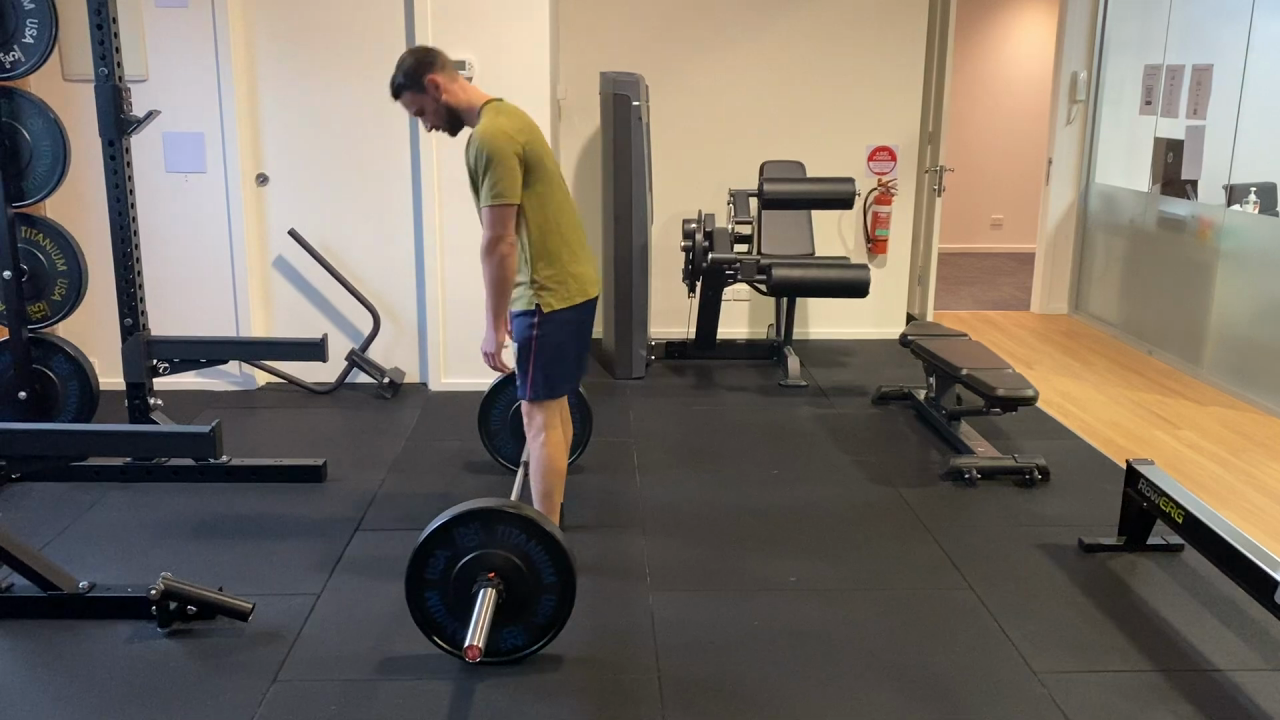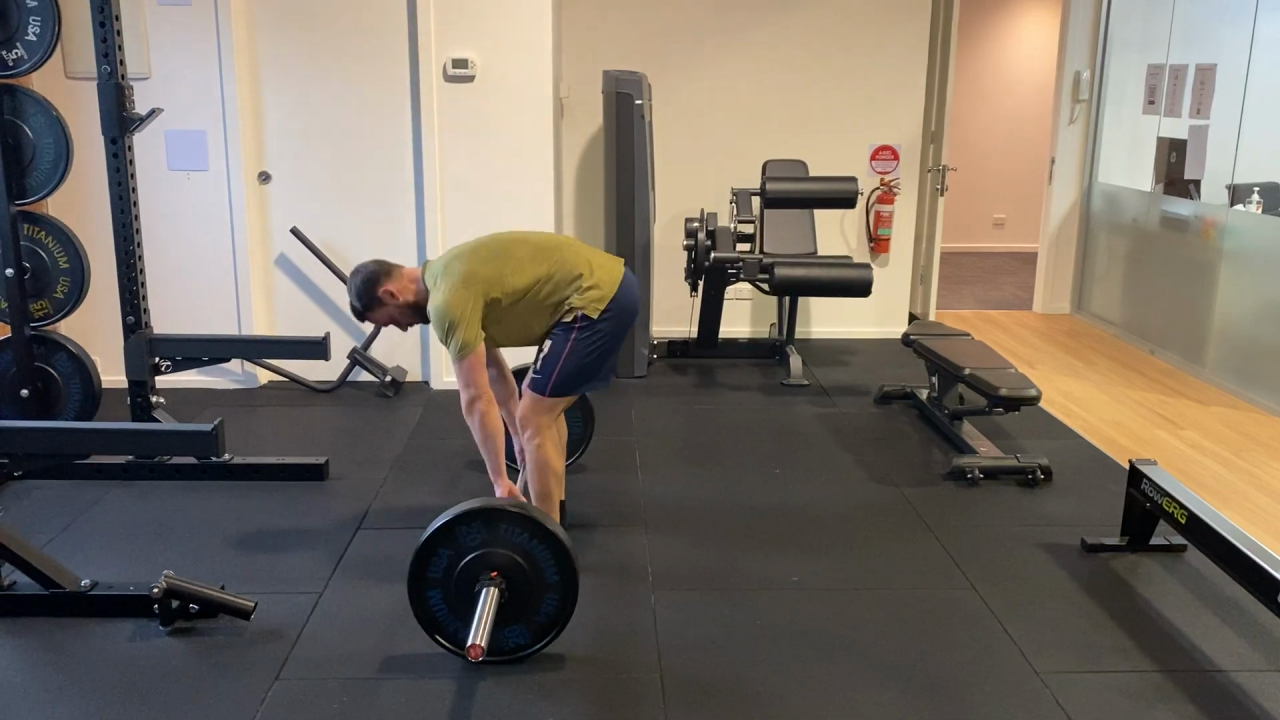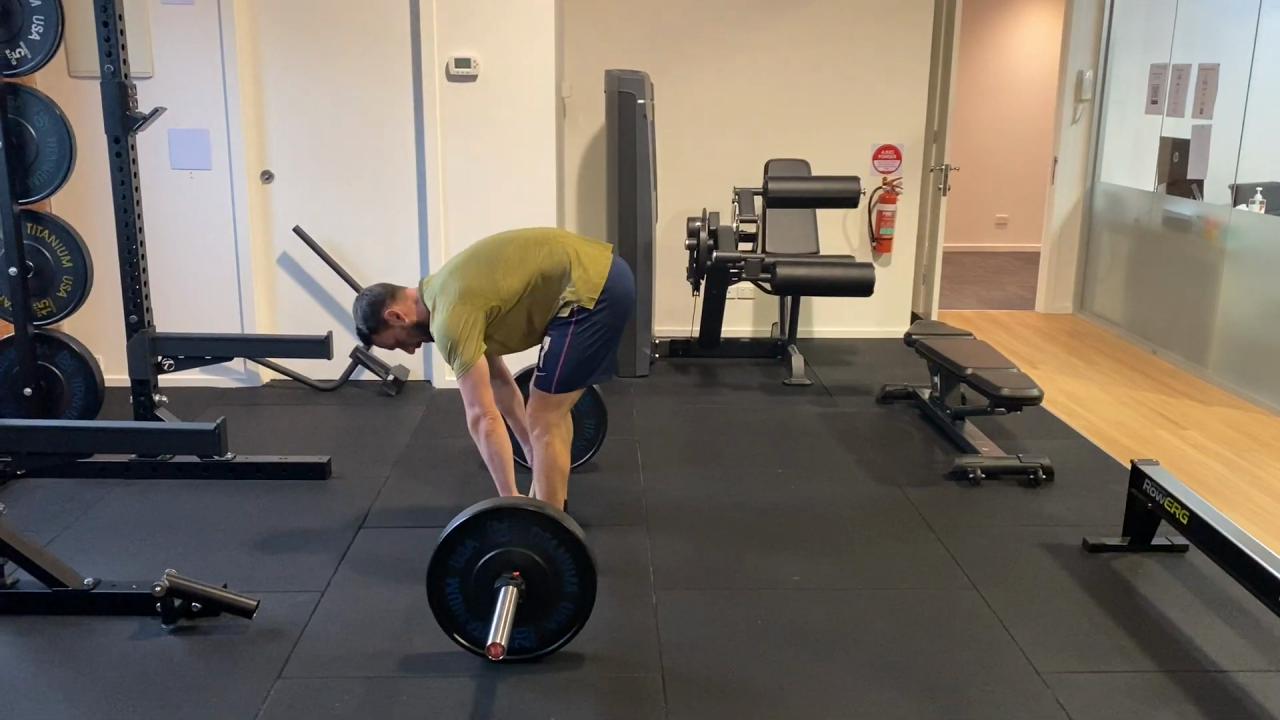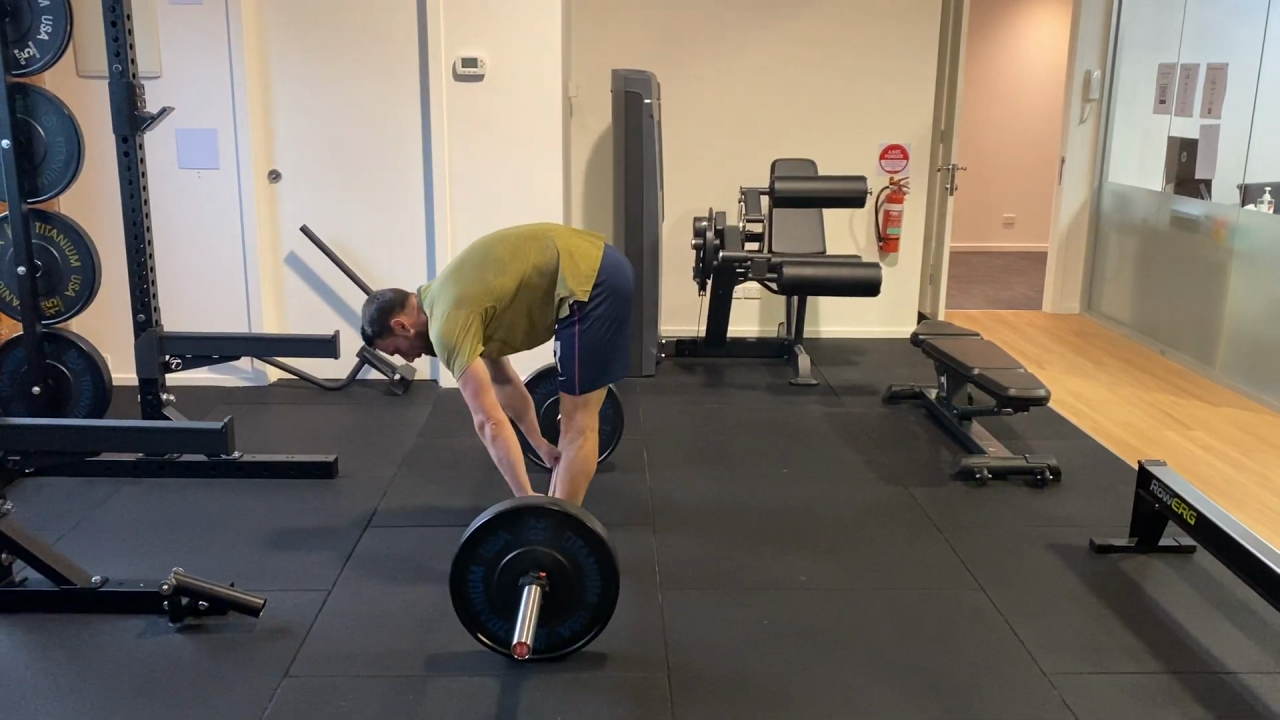
dt=0.5s
person 1, frame 1
left shoulder: (490, 137)
right shoulder: (503, 120)
left elbow: (499, 242)
left wrist: (494, 327)
right wrist: (510, 308)
left hip: (555, 292)
right hip: (563, 285)
left knee: (539, 414)
right knee: (551, 405)
right ankle: (549, 520)
person 1, frame 2
left shoulder: (448, 301)
right shoulder: (448, 279)
left elbow: (476, 400)
right elbow: (492, 367)
left wrist: (499, 480)
right wrist: (515, 431)
left hip: (597, 297)
right hip: (609, 283)
left knee: (533, 418)
right knee: (542, 407)
right ankle: (552, 517)
person 1, frame 3
left shoulder: (450, 320)
right shoulder: (445, 297)
left elbow: (482, 416)
right elbow: (497, 380)
left wrist: (510, 498)
right wrist: (529, 444)
left hip: (591, 287)
right hip: (603, 273)
left knee: (544, 417)
right knee: (552, 408)
person 1, frame 4
left shoulder: (447, 324)
right shoulder: (448, 303)
left elbow: (489, 421)
right elbow: (504, 383)
left wrist: (527, 498)
right wrist: (540, 444)
left hip: (589, 279)
right hip: (600, 265)
left knee: (577, 419)
right knee: (575, 413)
